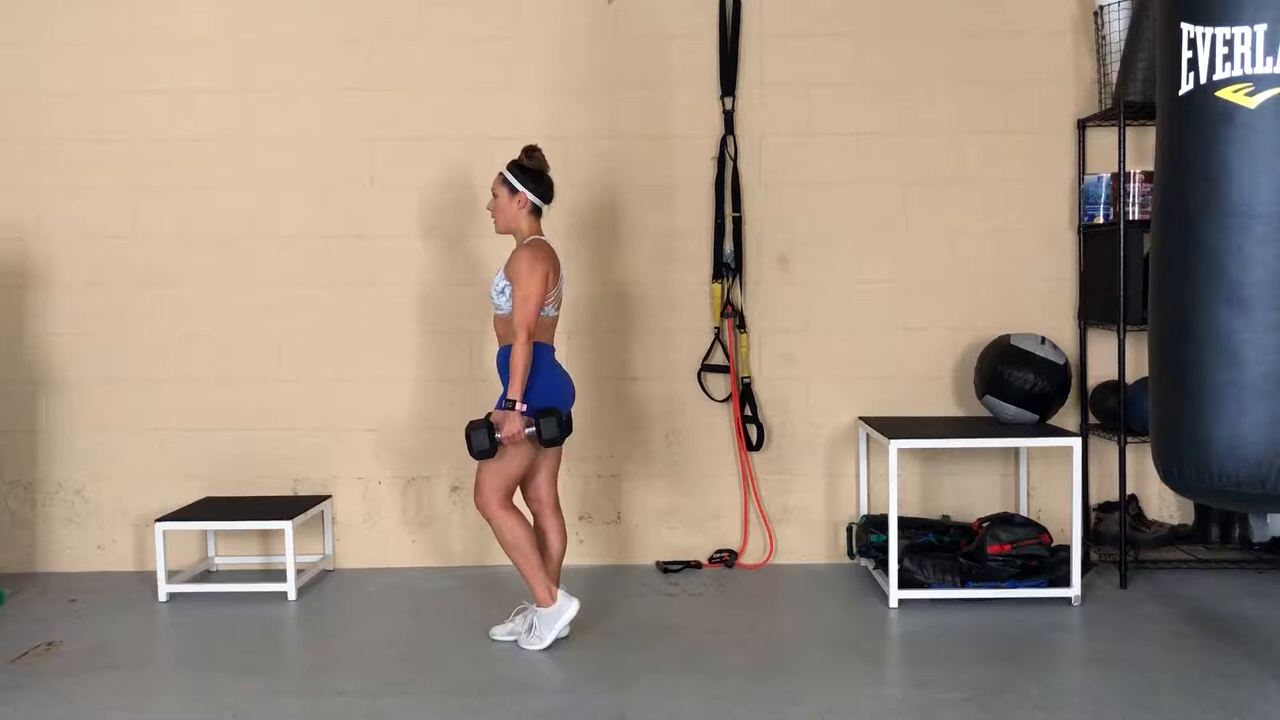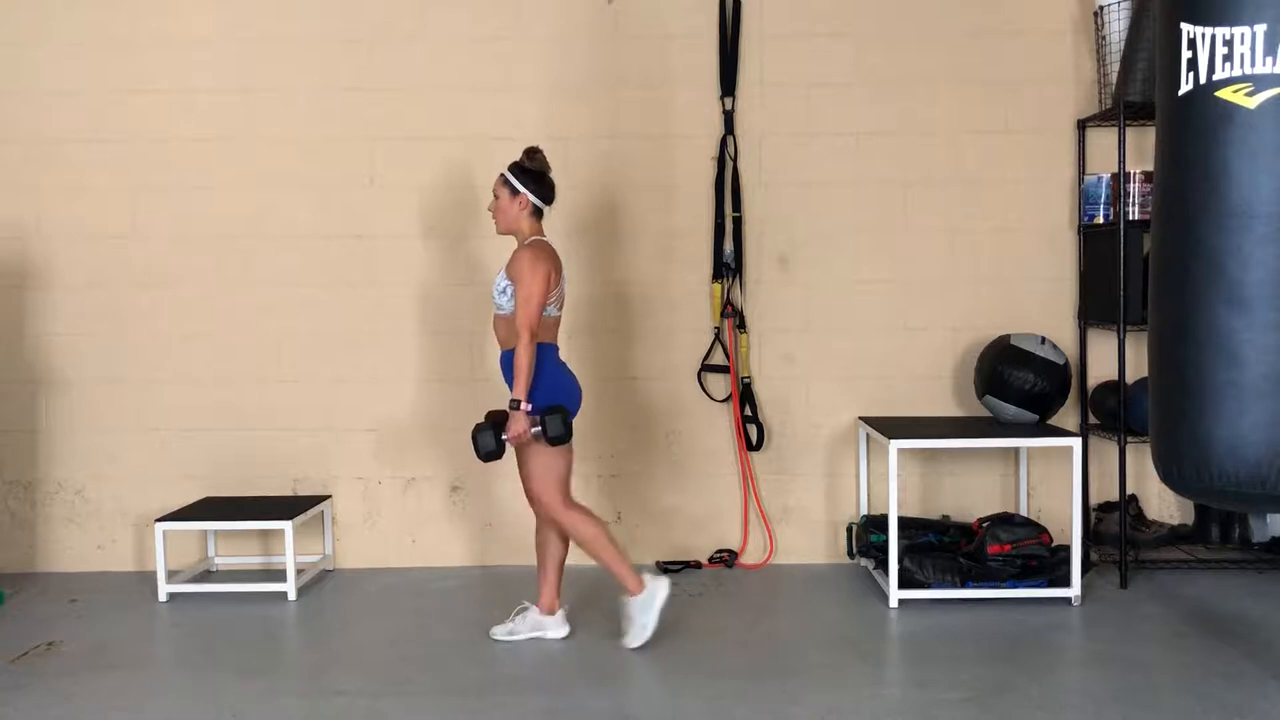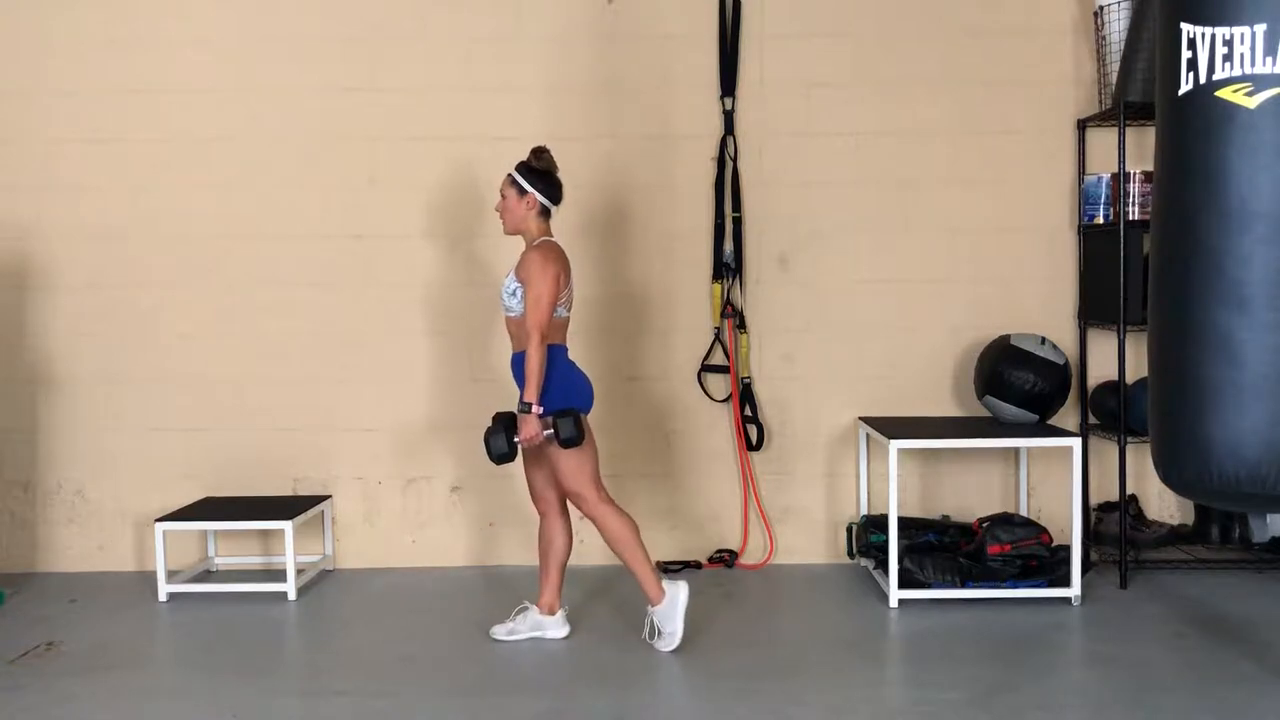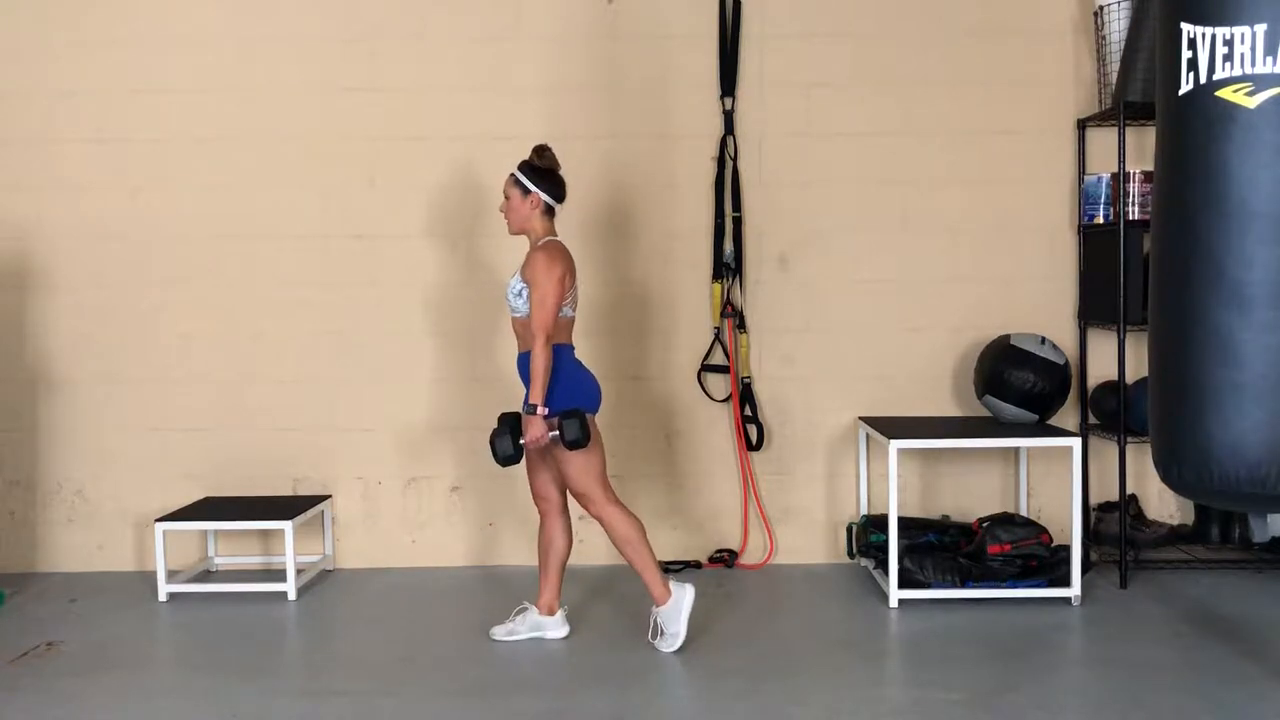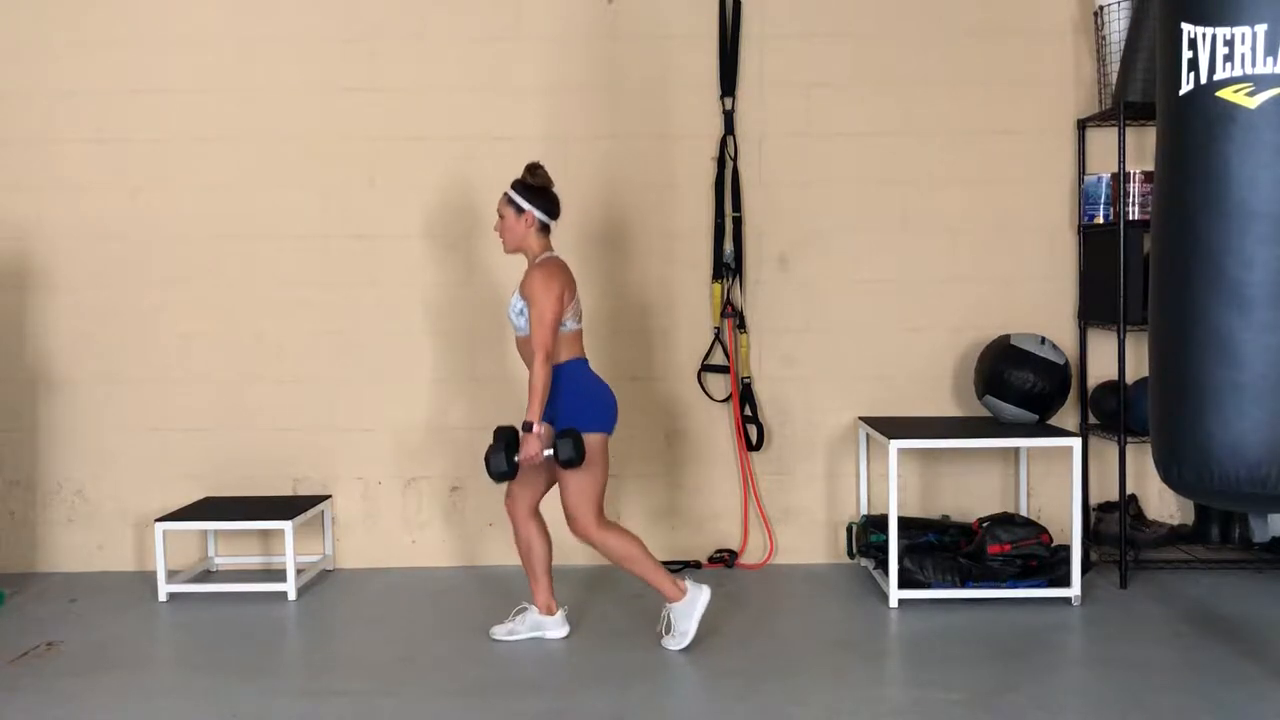
dt=0.4s
person 1, frame 1
left shoulder: (529, 254)
right shoulder: (536, 254)
left elbow: (523, 335)
left wrist: (513, 405)
left hip: (535, 385)
right hip: (540, 384)
left knee: (491, 497)
right knee: (541, 501)
left ankle: (550, 603)
right ankle: (545, 607)
person 1, frame 2
left shoulder: (530, 255)
right shoulder: (537, 254)
left elbow: (525, 335)
left wrist: (519, 405)
left hip: (541, 386)
right hip: (540, 386)
left knee: (556, 504)
right knee: (545, 506)
left ankle: (640, 589)
right ankle: (547, 611)
person 1, frame 3
left shoulder: (538, 256)
right shoulder: (543, 254)
left elbow: (536, 337)
left wrist: (530, 408)
right wrist: (532, 404)
left hip: (552, 387)
right hip: (547, 387)
left knee: (589, 498)
right knee: (548, 504)
left ankle: (661, 595)
right ankle: (548, 612)
person 1, frame 4
left shoulder: (544, 256)
right shoulder: (546, 254)
left elbow: (542, 338)
left wrist: (535, 409)
right wrist: (538, 406)
left hip: (560, 387)
right hip: (553, 388)
left knee: (597, 499)
right knee: (548, 503)
left ankle: (667, 597)
right ankle: (546, 612)
person 1, frame 5
left shoulder: (543, 273)
right shoulder: (544, 271)
left elbow: (542, 356)
left wrist: (532, 426)
right wrist: (539, 421)
left hip: (577, 401)
right hip: (564, 401)
left knee: (586, 521)
right knee: (520, 500)
left ankle: (683, 595)
right ankle: (546, 613)
